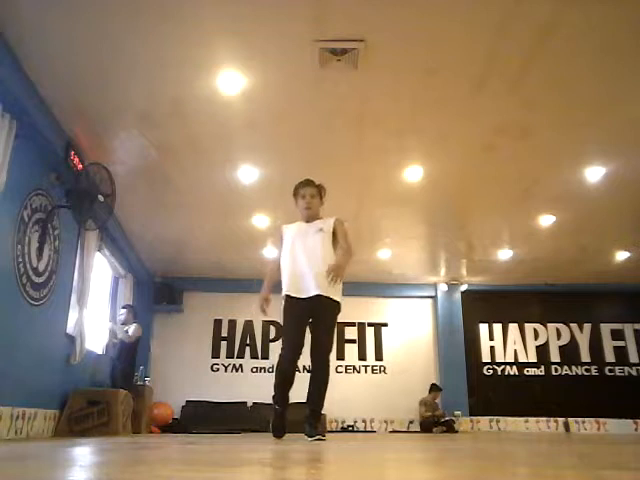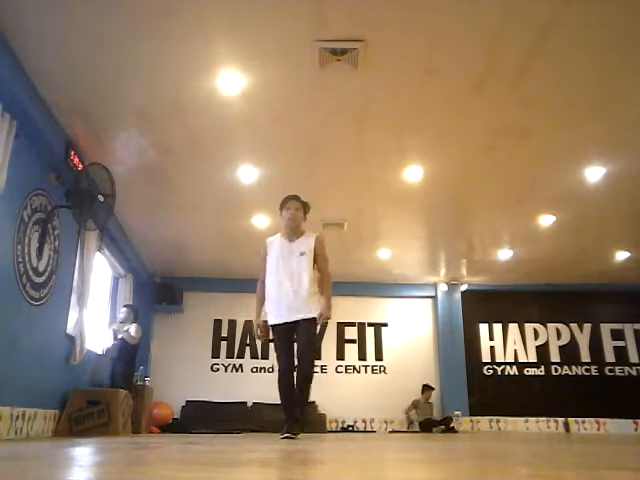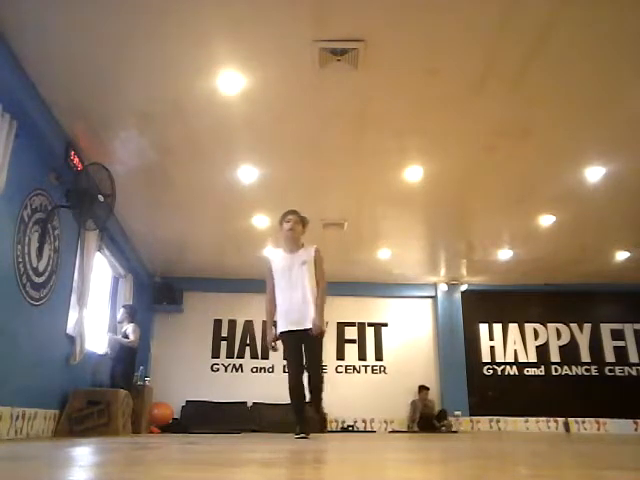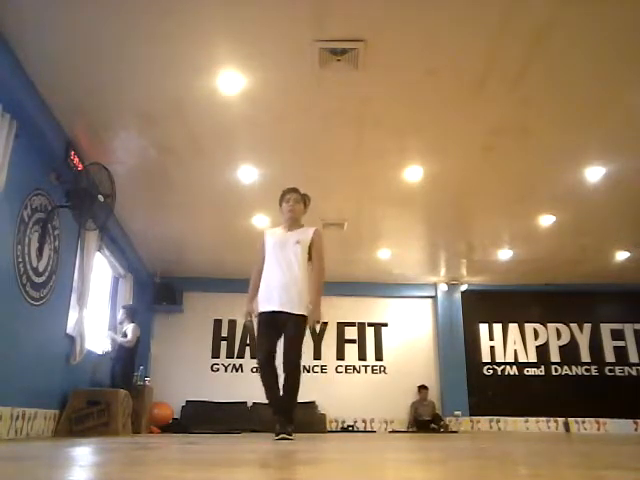
dt=1s
person 1, frame 1
left shoulder: (333, 224)
right shoulder: (286, 231)
left elbow: (345, 248)
right elbow: (277, 262)
left wrist: (341, 263)
right wrist: (265, 289)
left hip: (326, 294)
right hip: (295, 294)
left knee: (320, 357)
right knee: (290, 352)
left ankle: (313, 421)
right ankle: (280, 405)
person 1, frame 2
left shoulder: (314, 241)
right shoulder: (270, 244)
left elbow: (325, 274)
right elbow: (262, 281)
left wrist: (327, 303)
right wrist: (258, 315)
left hip: (307, 311)
right hip: (278, 315)
left knee: (306, 361)
right knee: (285, 367)
left ankle: (300, 413)
right ankle: (290, 422)
person 1, frame 3
left shoulder: (313, 253)
right shoulder: (273, 257)
left elbow: (321, 286)
right elbow: (271, 295)
left wrist: (319, 315)
right wrist: (269, 328)
left hip: (310, 321)
right hip: (287, 324)
left knee: (315, 369)
right knee: (294, 373)
left ankle: (317, 407)
right ankle: (301, 422)
person 1, frame 4
left shoulder: (312, 234)
right shoulder: (268, 235)
left elbow: (318, 270)
right elbow: (259, 270)
left wrist: (316, 304)
right wrist: (250, 301)
left hip: (297, 306)
right hip: (268, 305)
left knee: (291, 362)
right knee: (264, 358)
left ankle: (286, 420)
right ankle: (280, 413)
